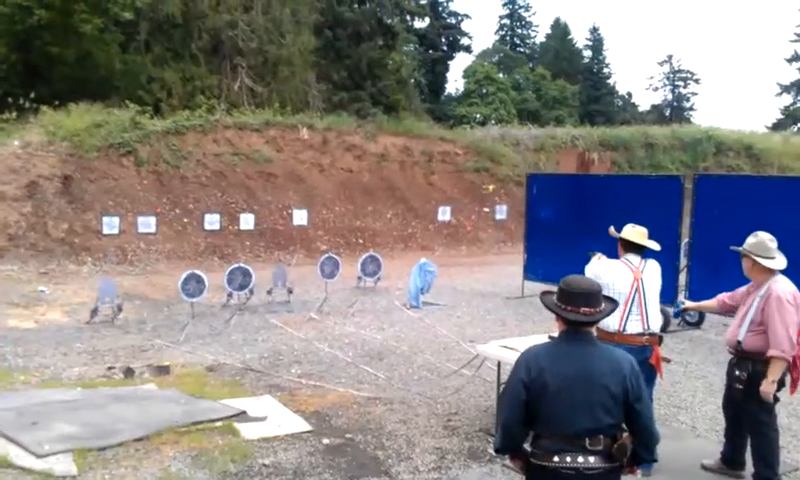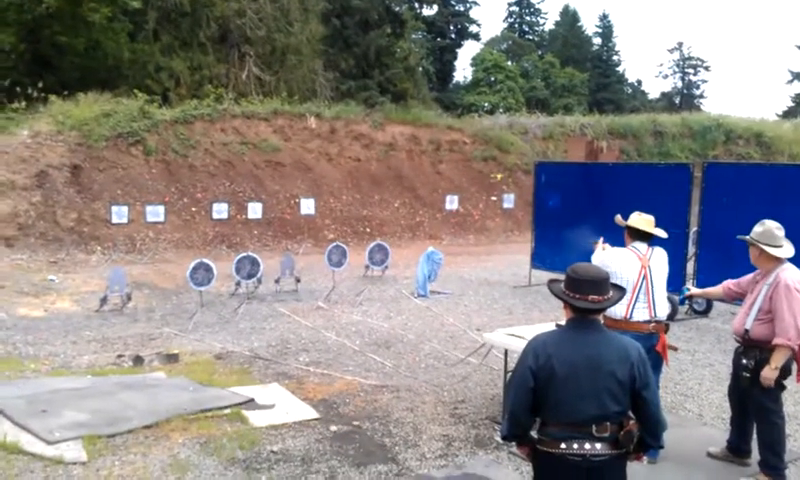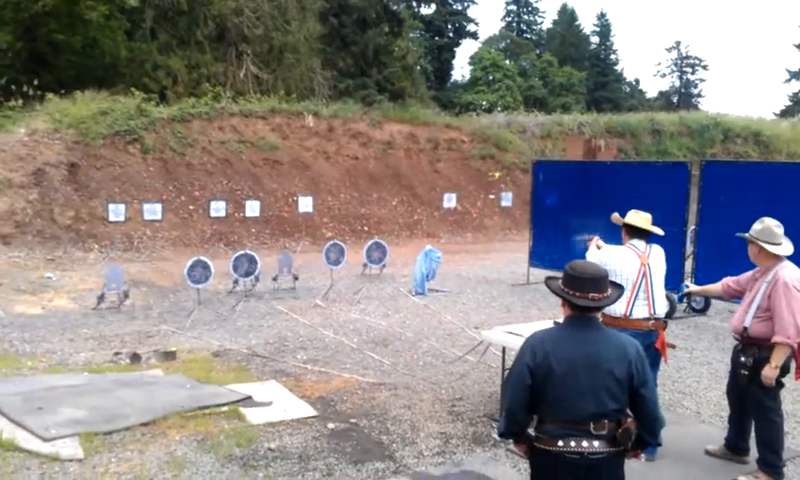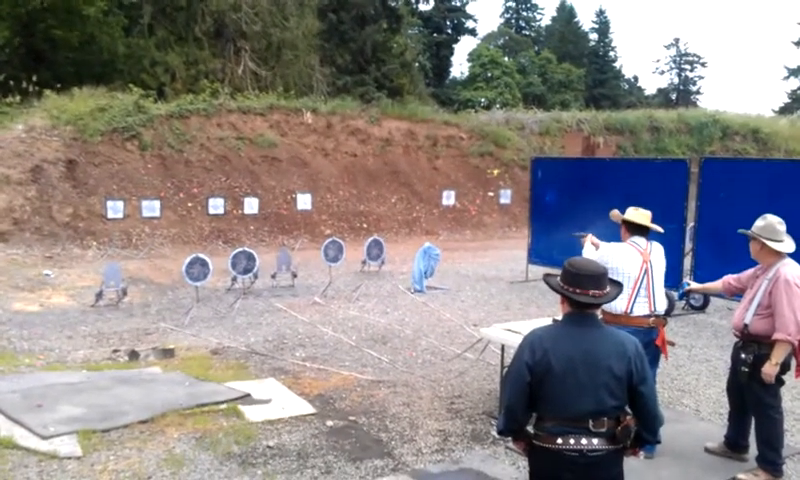
dt=0.5s
person 1, frame 1
left shoulder: (780, 293)
right shoulder: (757, 287)
right elbow: (726, 301)
left wrist: (771, 379)
right wrist: (695, 305)
left hip: (760, 369)
right hip: (741, 364)
left knee: (760, 424)
right knee: (733, 413)
person 1, frame 2
right shoulder: (762, 276)
right elbow: (731, 288)
left wrist: (774, 366)
right wrist: (700, 292)
left hip: (765, 358)
right hip: (747, 352)
left knee: (767, 413)
right knee: (739, 402)
right ankle: (737, 449)
person 1, frame 3
right shoulder: (760, 274)
right elbow: (730, 285)
left wrist: (774, 365)
right wrist: (699, 290)
left hip: (764, 356)
right hip: (746, 350)
left knee: (765, 411)
right knee: (738, 400)
right ankle: (735, 447)
person 1, frame 4
right shoulder: (762, 271)
right elbow: (732, 283)
left wrist: (774, 362)
right wrist: (700, 287)
left hip: (765, 353)
right hip: (746, 347)
left knee: (765, 408)
right knee: (738, 397)
right ankle: (735, 445)
person 2, frame 1
left shoulder: (605, 268)
right shoulder: (654, 268)
left elbow: (590, 276)
left wrist: (595, 262)
left hip: (612, 346)
right hip: (646, 348)
right ankle: (643, 461)
person 2, frame 2
left shoulder: (613, 257)
right shoulder: (661, 256)
left elbow: (597, 266)
left wrist: (599, 250)
left hip: (620, 334)
right hip: (653, 335)
right ankle: (650, 449)
person 2, frame 3
left shoulder: (612, 255)
right shoulder: (658, 253)
left elbow: (594, 263)
left wrist: (593, 247)
left hip: (620, 331)
right hip: (652, 332)
right ankle: (648, 447)
person 2, frame 4
left shoulder: (613, 252)
right shoulder: (657, 250)
left elbow: (591, 262)
left wrist: (588, 245)
right wrist: (599, 244)
left hip: (620, 329)
right hip: (651, 329)
right ankle: (647, 444)
person 3, frame 1
left shoulder: (532, 360)
right shoulder: (623, 364)
left elbow: (510, 418)
right elbow: (644, 423)
left wrist: (516, 453)
right wrist: (638, 458)
person 3, frame 2
left shoulder: (540, 348)
right shoulder: (630, 351)
left elbow: (517, 404)
right elbow: (650, 410)
left wrist: (522, 440)
right wrist: (642, 446)
left hip: (555, 459)
right hip: (608, 461)
person 3, frame 3
left shoulder: (538, 345)
right shoulder: (629, 349)
left elbow: (514, 401)
right elbow: (648, 408)
left wrist: (520, 437)
right wrist: (640, 443)
left hip: (552, 457)
right hip: (606, 460)
person 3, frame 4
left shoulder: (537, 342)
right shoulder: (627, 346)
left elbow: (513, 399)
right elbow: (647, 405)
left wrist: (518, 435)
right wrist: (638, 442)
left hip: (551, 456)
right hip: (605, 459)
